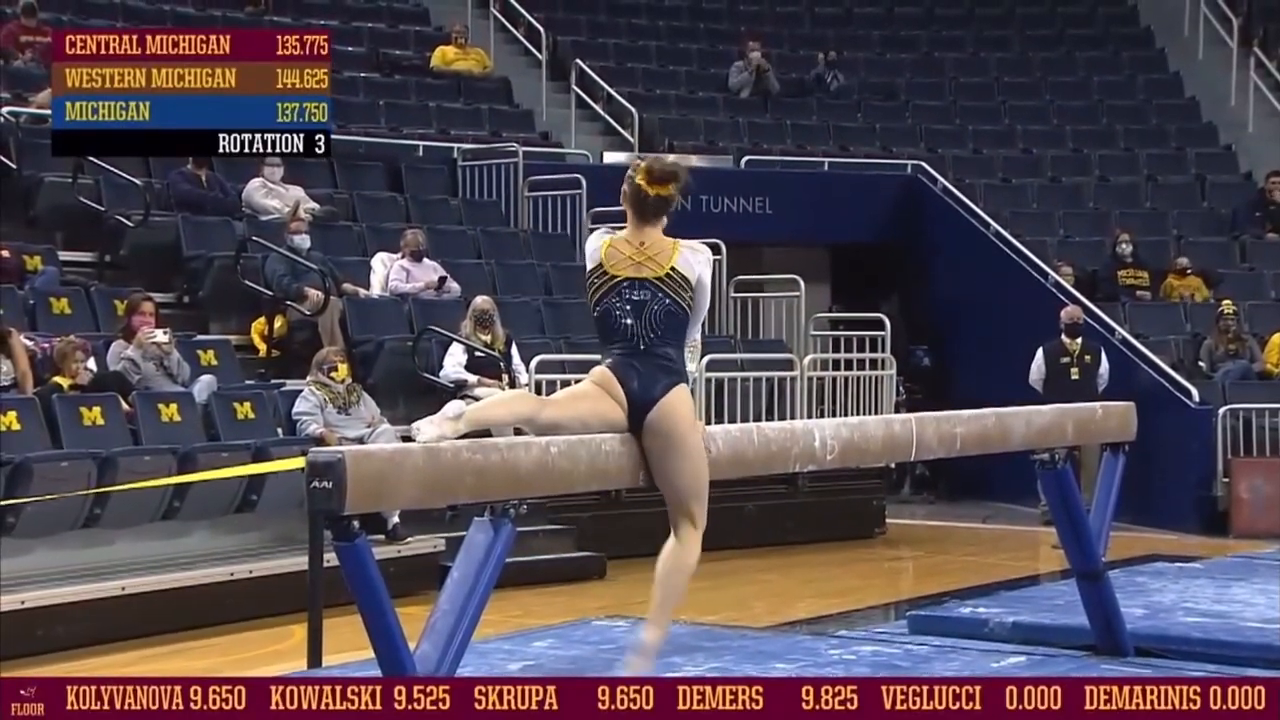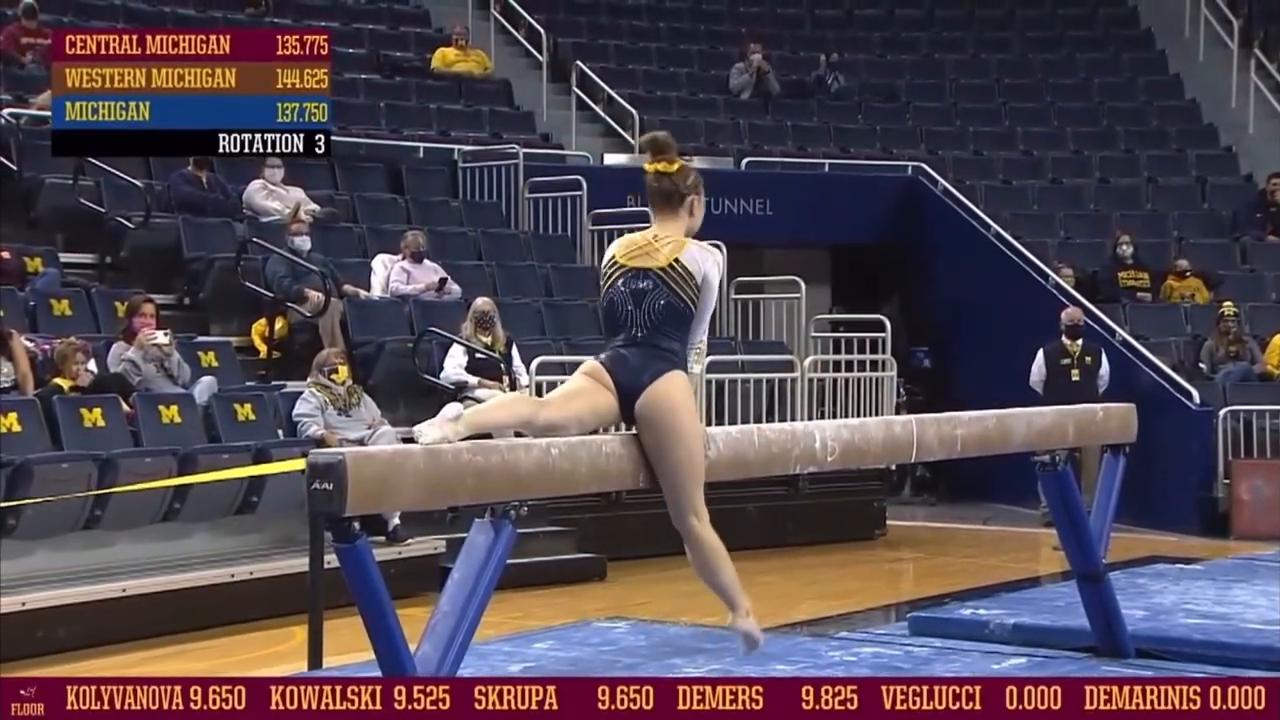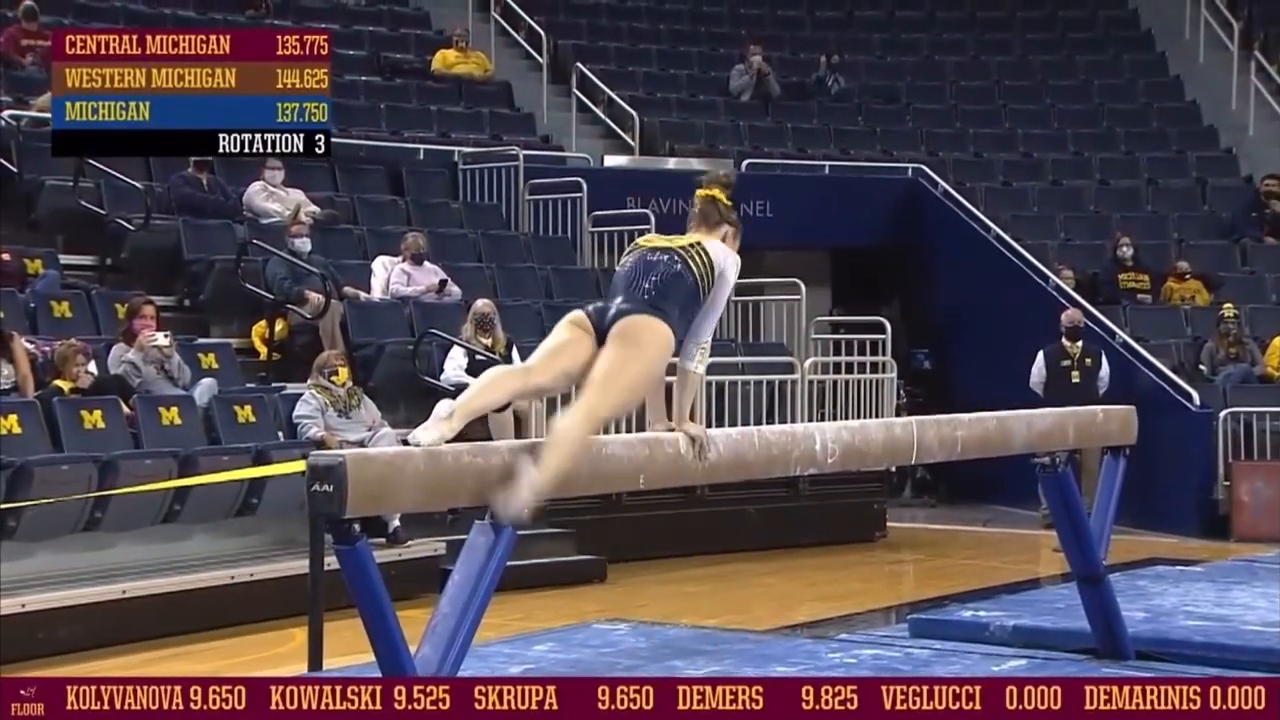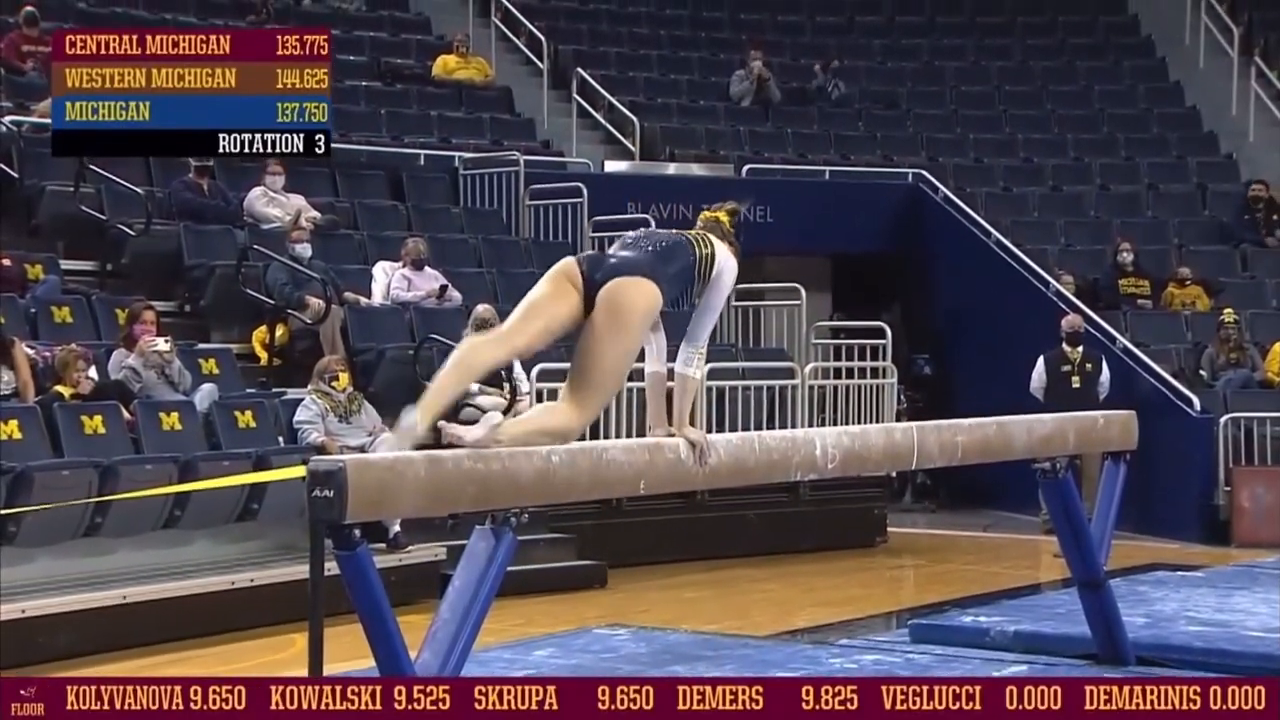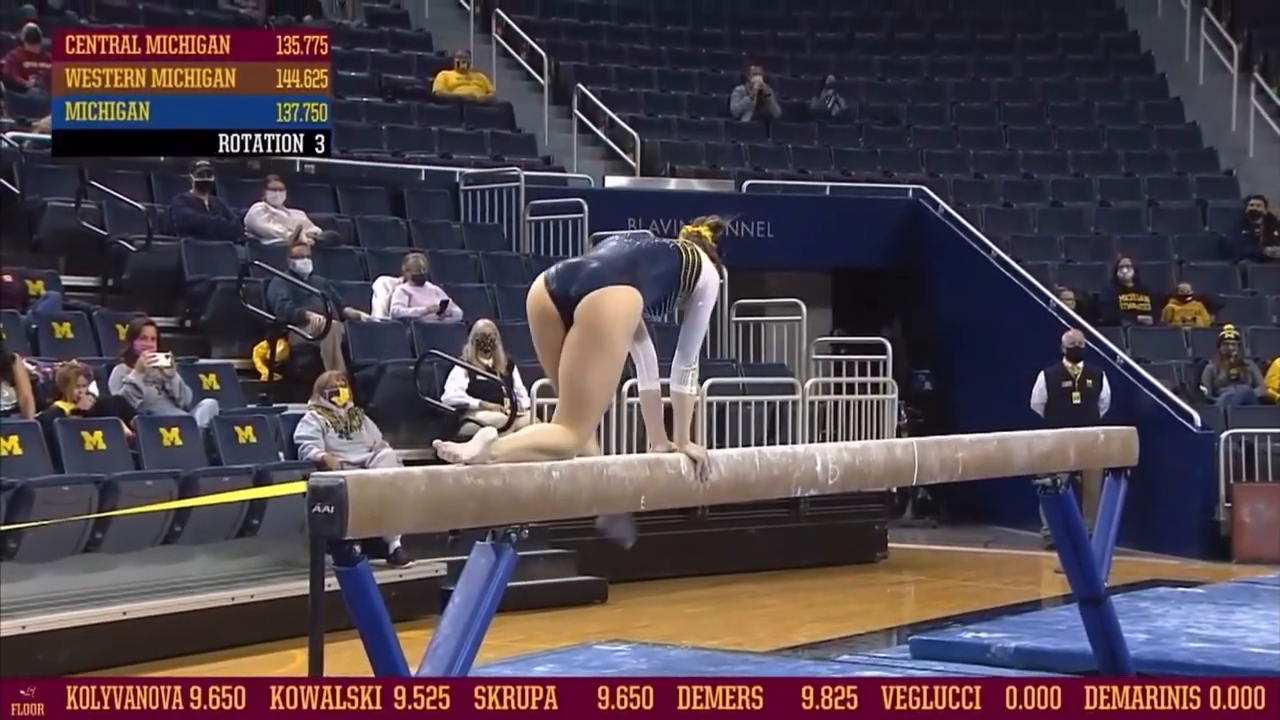
dt=0.3s
person 1, frame 1
left shoulder: (597, 246)
right shoulder: (696, 258)
left hip: (614, 384)
right hip: (665, 394)
right knee: (689, 522)
left ankle: (461, 417)
right ankle: (653, 633)
person 1, frame 2
left shoulder: (616, 250)
right shoulder: (704, 258)
right wrist: (689, 408)
left hip: (609, 371)
right hip: (661, 384)
right knee: (691, 518)
left ankle: (463, 421)
person 1, frame 3
left shoulder: (644, 243)
right shoulder: (724, 257)
right elbow: (698, 347)
left wrist: (659, 419)
right wrist: (682, 418)
left hip: (594, 318)
right hip: (644, 329)
left knee: (525, 378)
right knee: (588, 412)
left ankle: (450, 418)
right ankle: (537, 477)
person 1, frame 4
left shoulder: (652, 241)
right shoulder: (724, 260)
left elbow: (654, 344)
right elbow: (694, 348)
left wrist: (658, 424)
right wrist: (681, 424)
left hip: (580, 270)
right hip: (629, 293)
right knee: (570, 417)
left ankle: (422, 417)
right ankle: (493, 434)
person 1, frame 5
right shoulder: (706, 271)
left elbow: (642, 351)
right elbow: (686, 362)
left wrist: (659, 440)
right wrist: (681, 441)
left hip: (551, 287)
right hip: (607, 300)
left knee: (582, 414)
right knee: (570, 433)
right ankle: (488, 451)
person 2, frame 1
left shoulder: (1096, 350)
right shoulder: (1047, 351)
left elbow: (1103, 379)
right elbow: (1035, 380)
left wrist: (1089, 396)
right wrist: (1053, 396)
left knee: (1089, 464)
left ankle: (1088, 507)
right ankle: (1048, 508)
person 2, frame 2
left shoulder: (1096, 352)
right shoulder: (1047, 352)
left elbow: (1103, 380)
right elbow: (1036, 381)
left wrist: (1089, 398)
right wrist: (1054, 398)
left knee: (1090, 465)
left ankle: (1088, 509)
right ankle: (1049, 509)
person 2, frame 3
left shoulder: (1096, 354)
right shoulder: (1047, 354)
left elbow: (1103, 382)
right elbow: (1036, 383)
left wrist: (1090, 399)
right wrist: (1053, 399)
left knee: (1090, 467)
left ankle: (1089, 510)
right ankle: (1049, 511)
person 2, frame 4
left shoulder: (1097, 359)
right shoulder: (1047, 360)
left elbow: (1104, 387)
right elbow: (1036, 388)
left wrist: (1087, 404)
right wrist: (1057, 405)
left knee: (1091, 473)
left ankle: (1089, 516)
right ankle: (1050, 516)
person 2, frame 5
left shoulder: (1097, 375)
right shoulder: (1048, 375)
left elbow: (1104, 403)
right elbow: (1037, 404)
left wrist: (1084, 420)
right wrist: (1061, 420)
left knee: (1091, 489)
left ankle: (1090, 532)
right ankle: (1050, 532)
person 3, frame 1
left shoulder: (357, 392)
right shoulder: (312, 395)
left elbow: (378, 417)
right elbow: (306, 424)
left wrist: (379, 423)
right wrist: (323, 434)
left hip: (370, 439)
right hip: (340, 444)
left knee: (386, 432)
person 3, frame 2
left shoulder: (358, 393)
right shoulder: (312, 396)
left elbow: (379, 418)
right elbow: (306, 426)
left wrist: (379, 424)
right wrist: (324, 435)
left hip: (371, 440)
right hip: (341, 446)
left knee: (387, 434)
person 3, frame 3
left shoulder: (358, 395)
right shoulder: (312, 398)
left elbow: (380, 421)
right elbow: (306, 428)
left wrist: (380, 425)
right wrist: (324, 437)
left hip: (371, 442)
right hip: (341, 447)
left knee: (387, 436)
person 3, frame 4
left shoulder: (358, 400)
right shoulder: (313, 403)
left elbow: (380, 425)
right elbow: (306, 433)
left wrist: (381, 432)
right wrist: (324, 442)
left hip: (372, 448)
right hip: (342, 453)
left knee: (388, 441)
person 3, frame 5
left shoulder: (359, 415)
right shoulder: (313, 419)
left elbow: (379, 441)
right elbow: (307, 448)
left wrist: (381, 447)
right wrist: (325, 458)
left hip: (371, 463)
right hip: (343, 468)
left knee: (388, 457)
